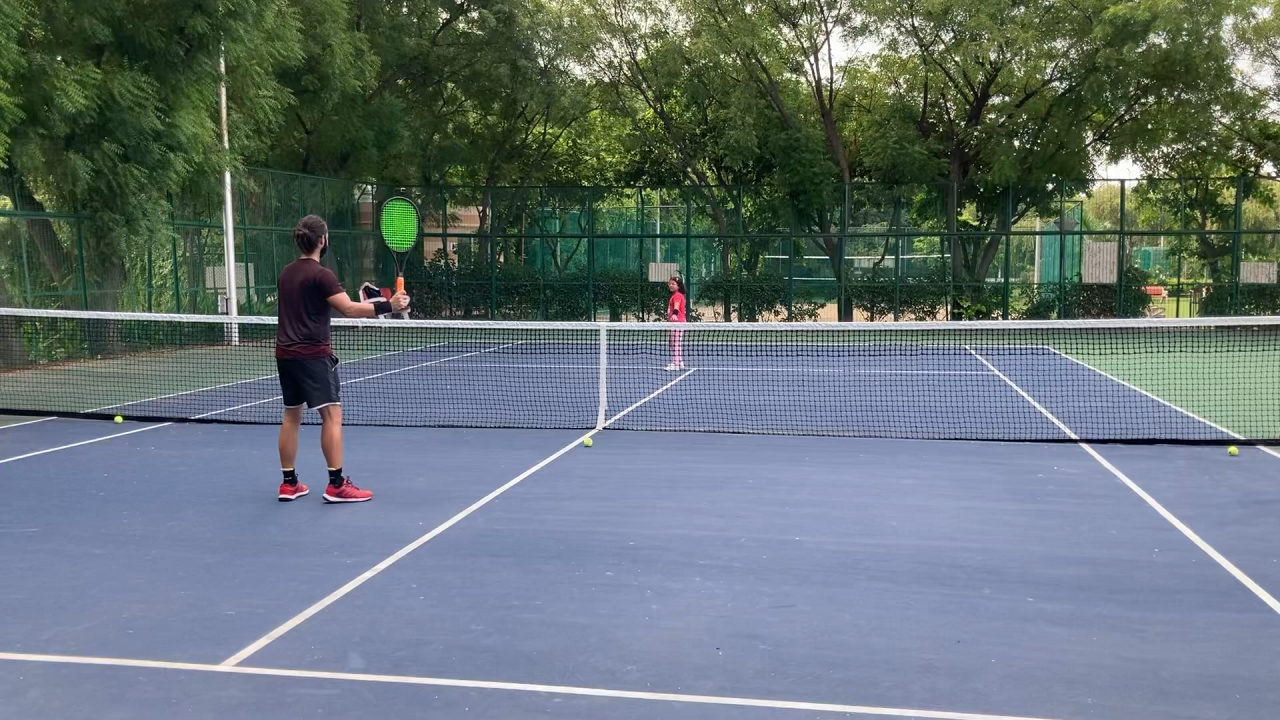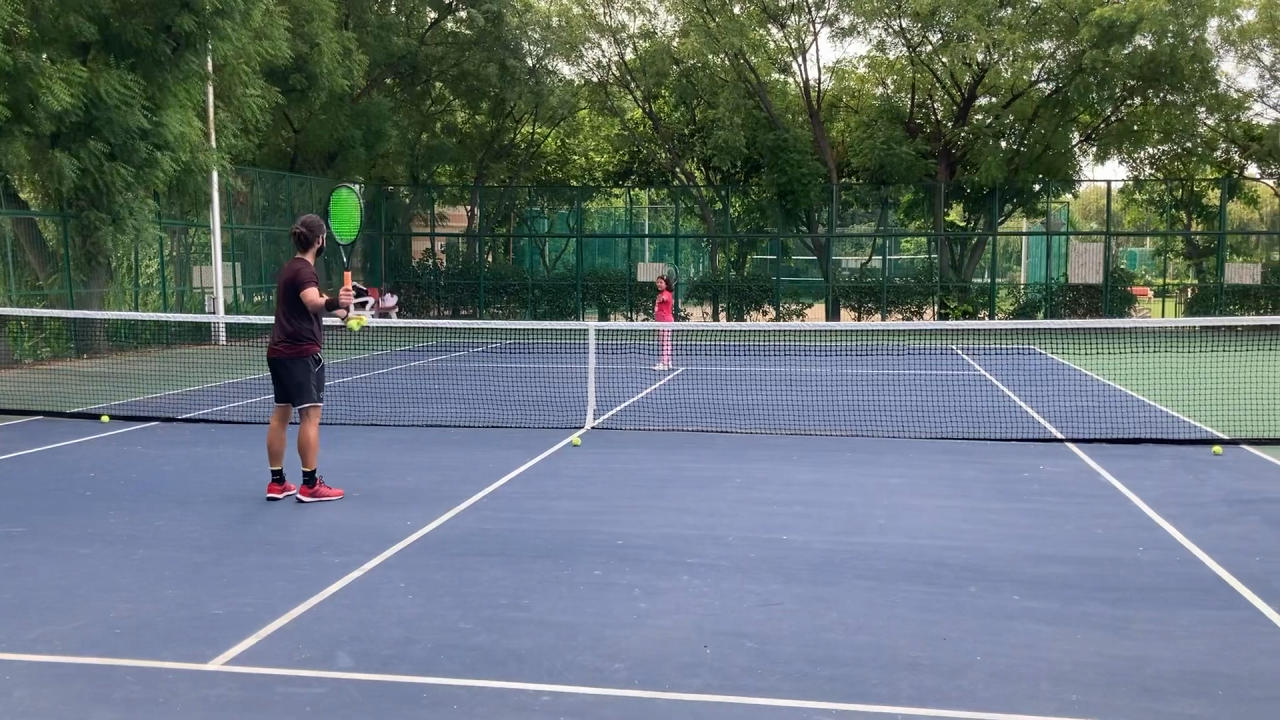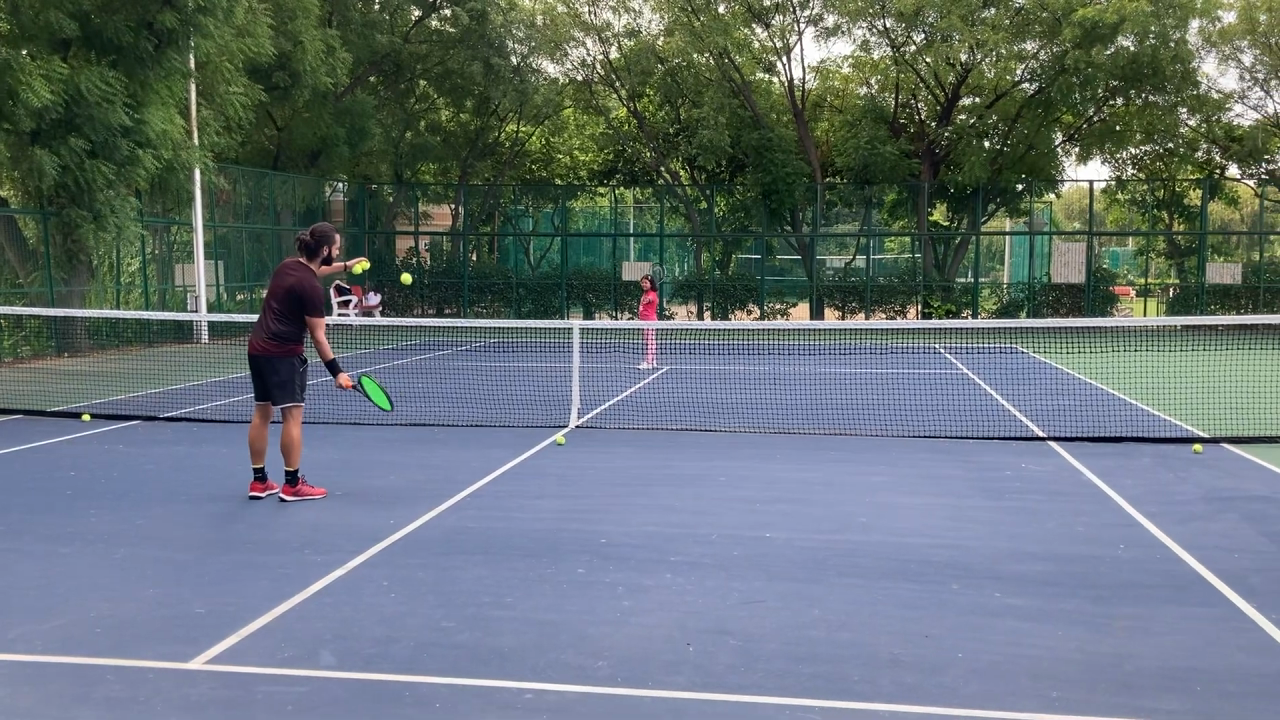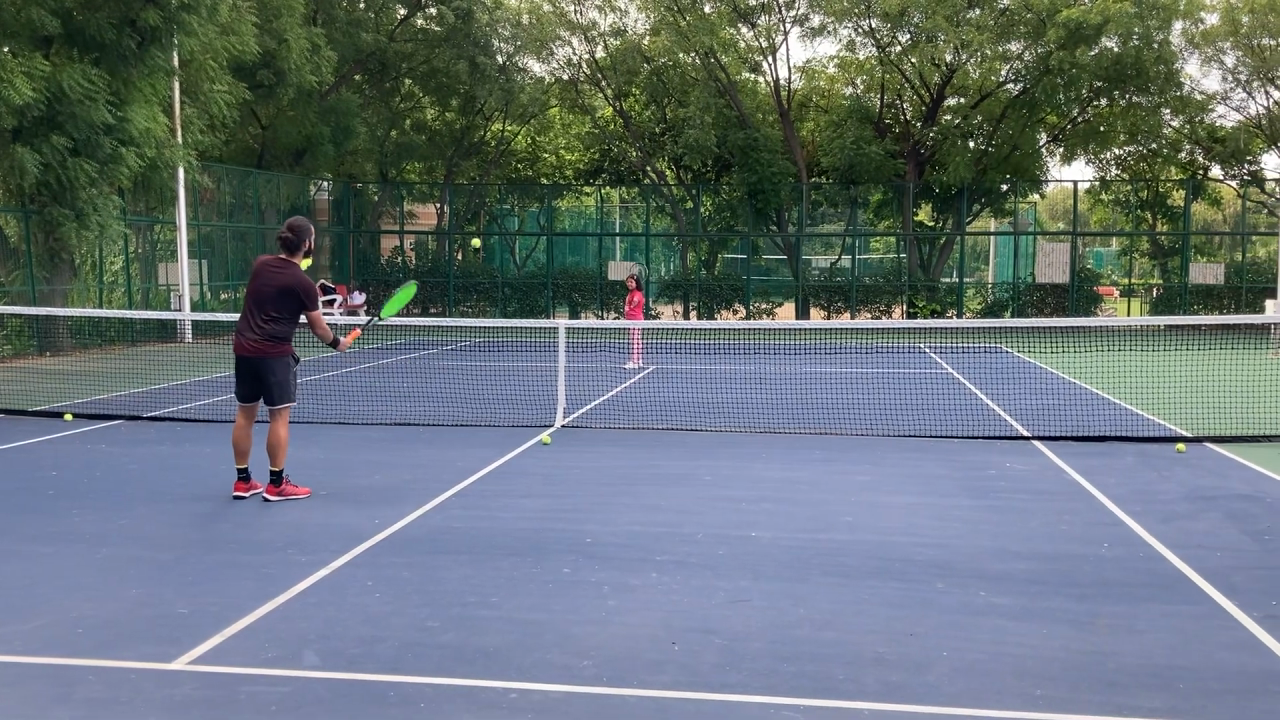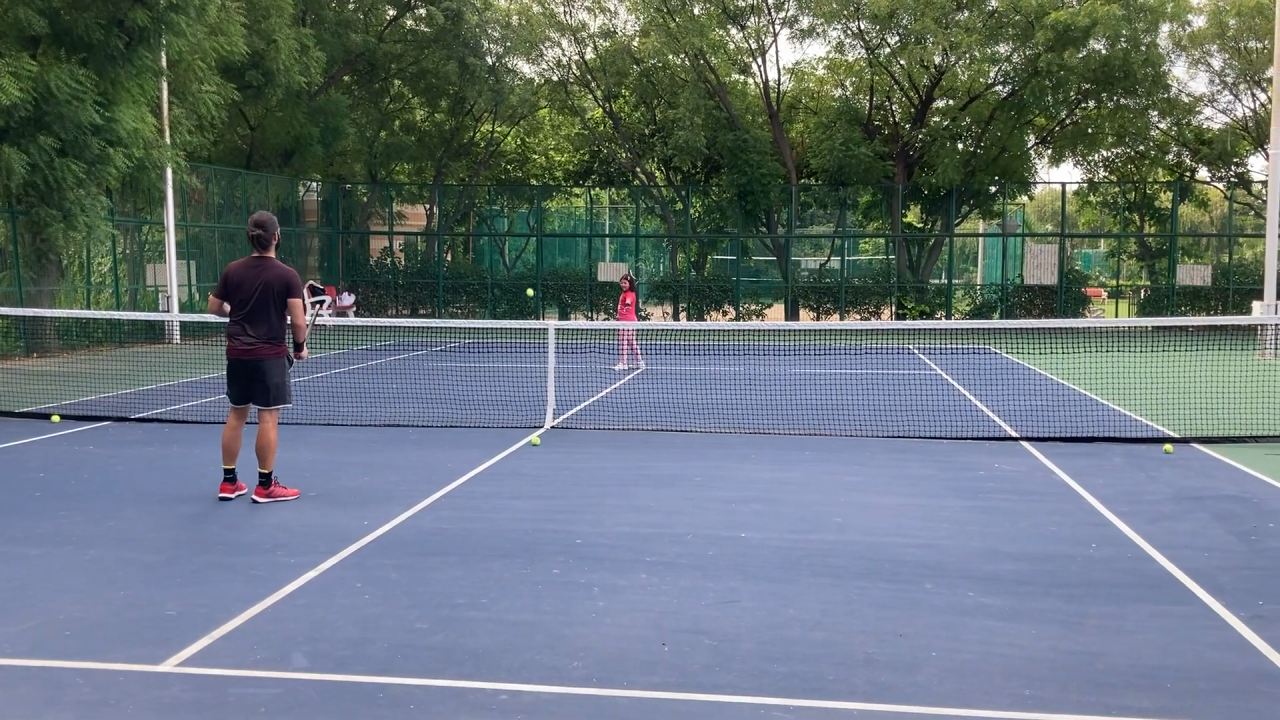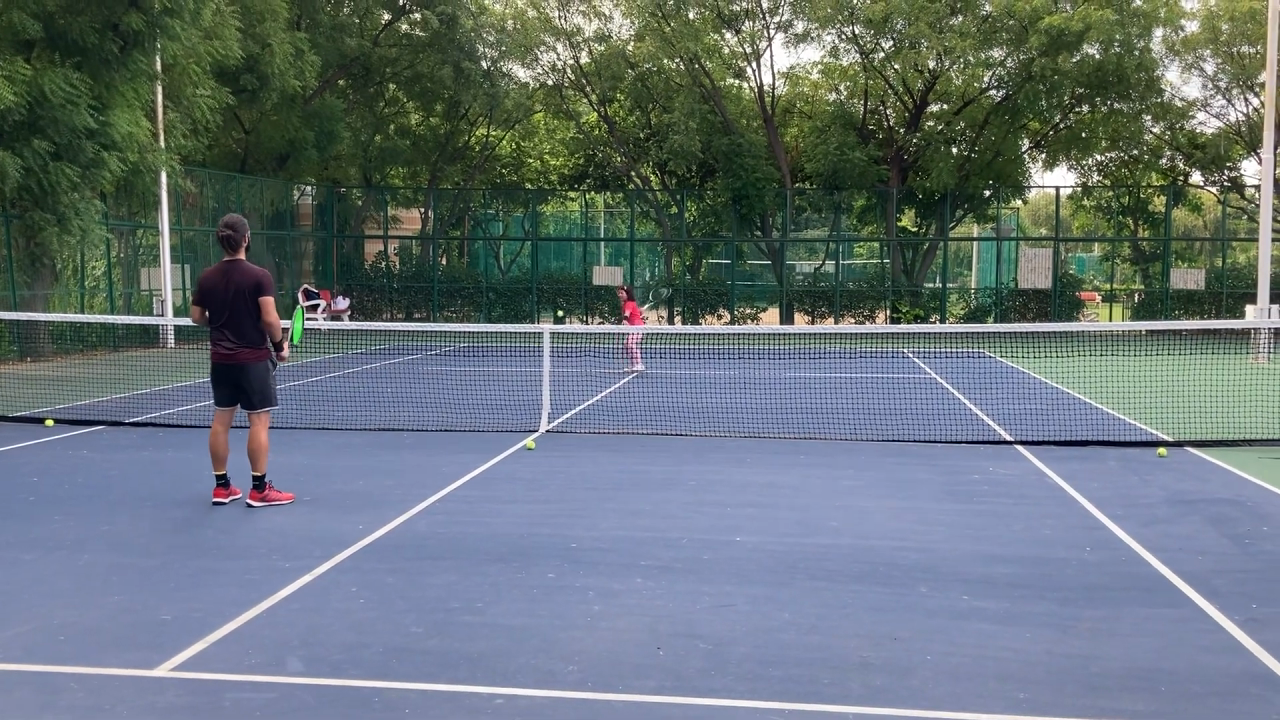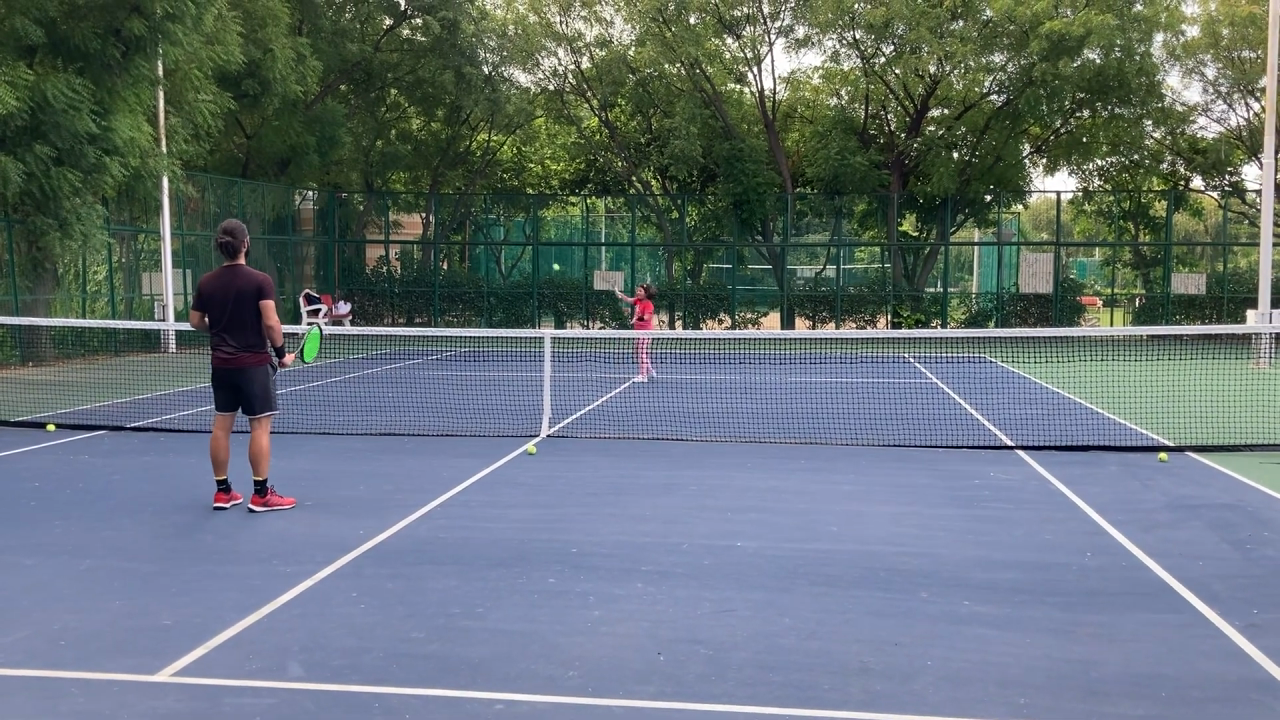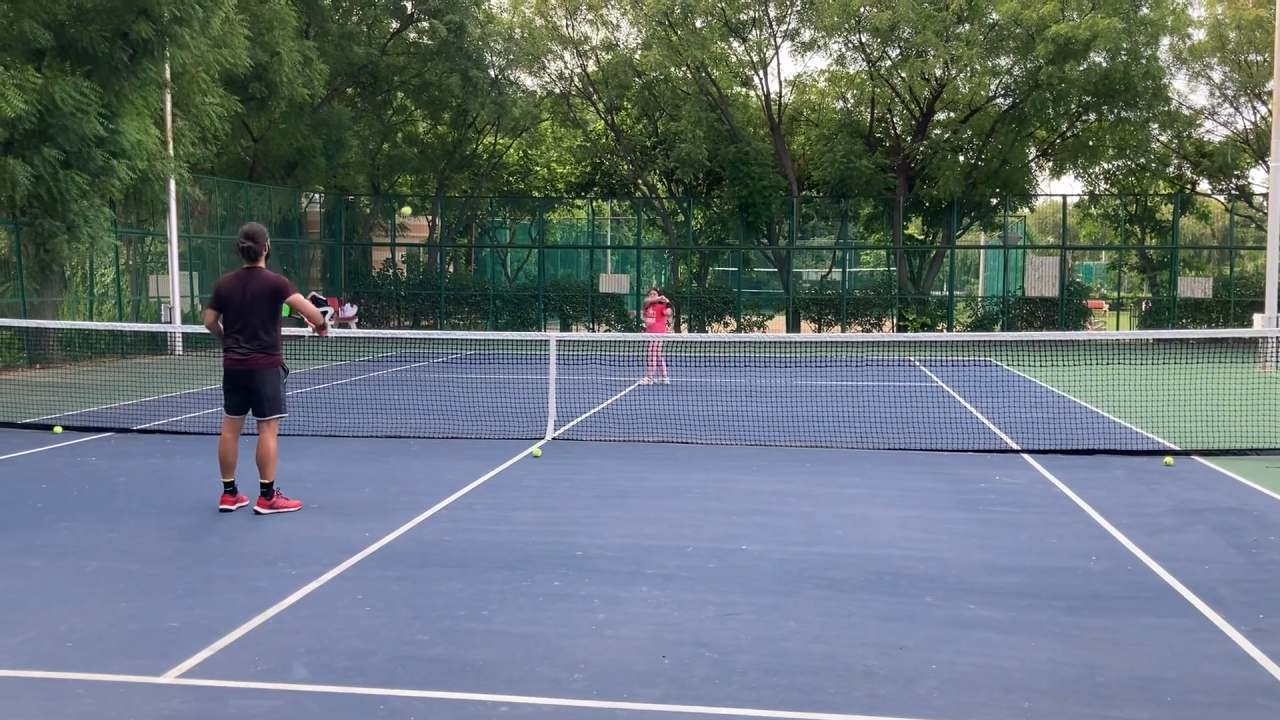
dt=0.5s
person 1, frame 1
left shoulder: (286, 273)
right shoulder: (321, 275)
right elbow: (349, 309)
right wrist: (387, 306)
left hip: (286, 353)
right hip: (313, 354)
left knee: (291, 416)
right knee: (332, 416)
left ankle: (289, 484)
right ankle: (337, 484)
person 1, frame 2
left shoulder: (293, 267)
right shoulder: (304, 271)
right elbow: (313, 302)
left wrist: (340, 311)
right wrist: (334, 302)
left hip: (279, 351)
right hip: (301, 353)
left knee: (280, 415)
right knee: (310, 416)
left ankle: (277, 483)
right ankle: (310, 485)
person 1, frame 3
left shoulder: (287, 266)
right shoulder: (311, 288)
right elbow: (317, 336)
left wrist: (344, 266)
right wrist: (337, 371)
left hip: (258, 348)
right hip: (283, 353)
left knee: (261, 413)
right knee: (292, 416)
left ankle: (259, 481)
right ankle: (292, 484)
person 1, frame 4
left shoulder: (260, 264)
right shoulder: (303, 283)
right elbow: (318, 328)
left wrist: (295, 264)
right wrist: (337, 342)
left hip: (244, 349)
right hip: (275, 354)
left knee: (245, 415)
right knee: (279, 416)
left ankle: (242, 481)
right ankle: (276, 484)
person 1, frame 5
left shoulder: (232, 270)
right shoulder: (287, 275)
left elbow: (214, 307)
right elbow: (298, 321)
right wrist: (300, 347)
left hip: (237, 354)
right hip: (270, 355)
left knee: (235, 416)
right knee: (268, 418)
left ankle: (229, 482)
right ankle: (265, 485)
person 1, frame 6
left shoulder: (206, 277)
right shoulder: (259, 276)
left elbow: (197, 316)
right elbow: (270, 319)
right wrist: (280, 347)
left hip: (221, 359)
right hip: (253, 358)
left knee: (221, 420)
right knee: (258, 422)
left ankle: (222, 486)
right ankle: (259, 489)
person 1, frame 7
left shoulder: (206, 282)
right shoulder: (260, 280)
left elbow: (196, 321)
right elbow: (271, 323)
right wrist: (281, 353)
left hip: (221, 364)
right hip: (253, 363)
left knee: (221, 426)
right knee: (260, 427)
left ankle: (223, 491)
right ankle: (261, 494)
person 1, frame 8
left shoulder: (224, 283)
right shoulder: (275, 282)
left elbow: (210, 321)
right elbow: (308, 310)
right wrist: (322, 325)
left hip: (233, 366)
right hip: (265, 365)
left knee: (230, 427)
right knee: (267, 429)
left ankle: (228, 493)
right ankle: (267, 497)
